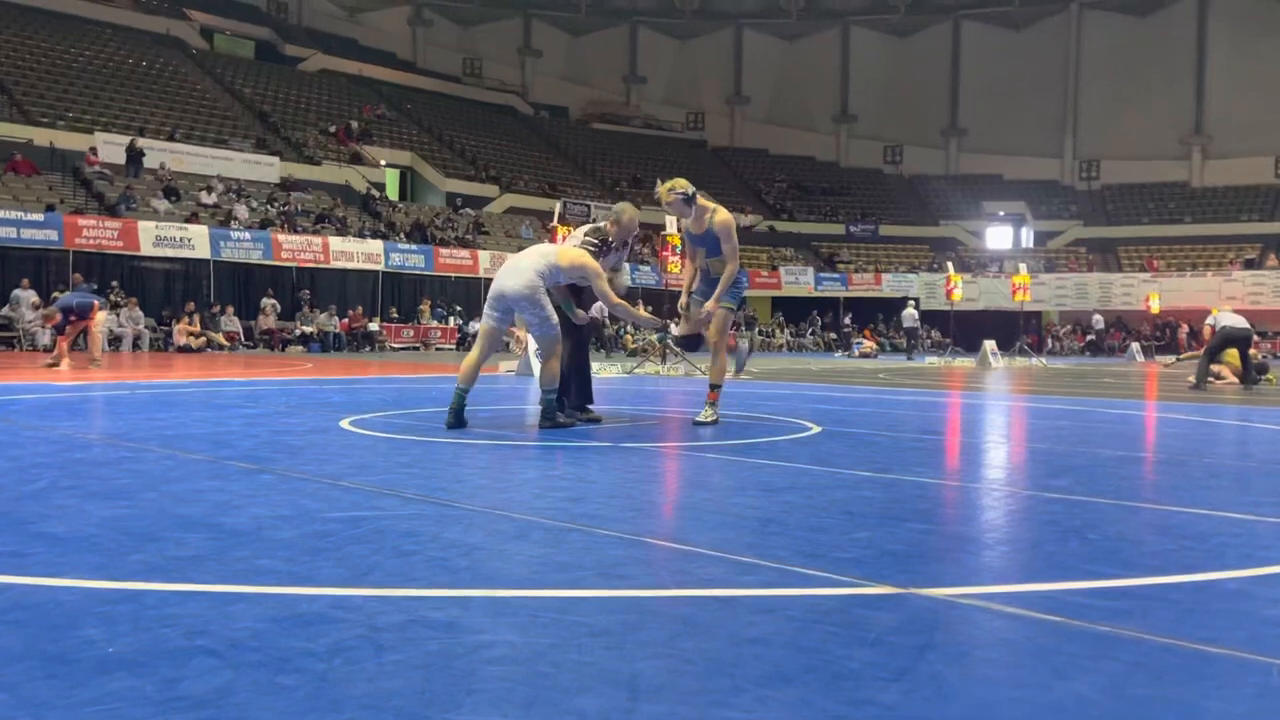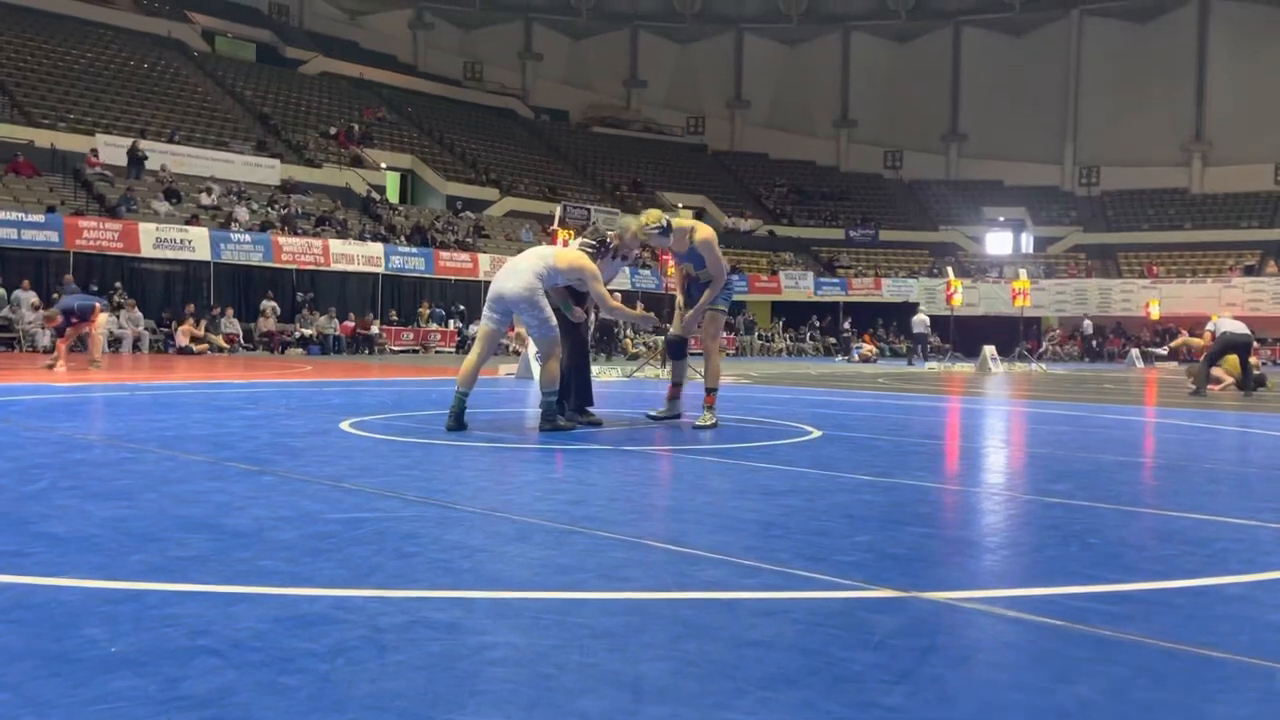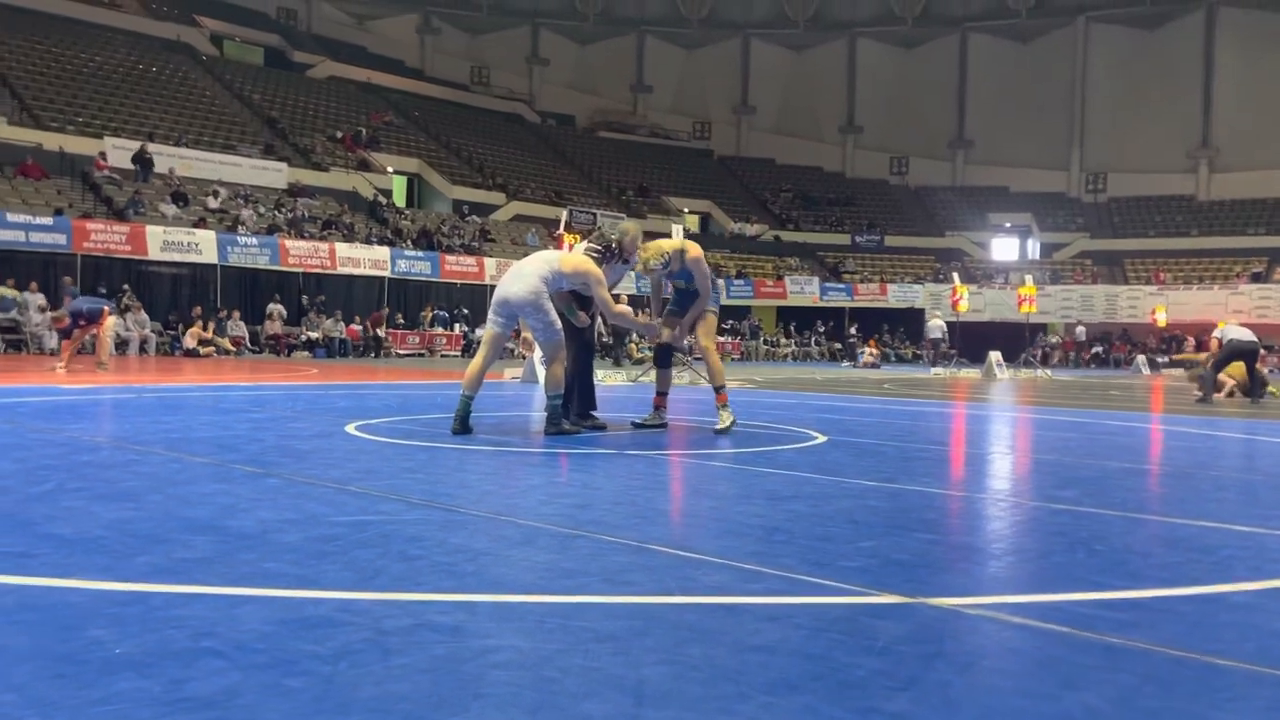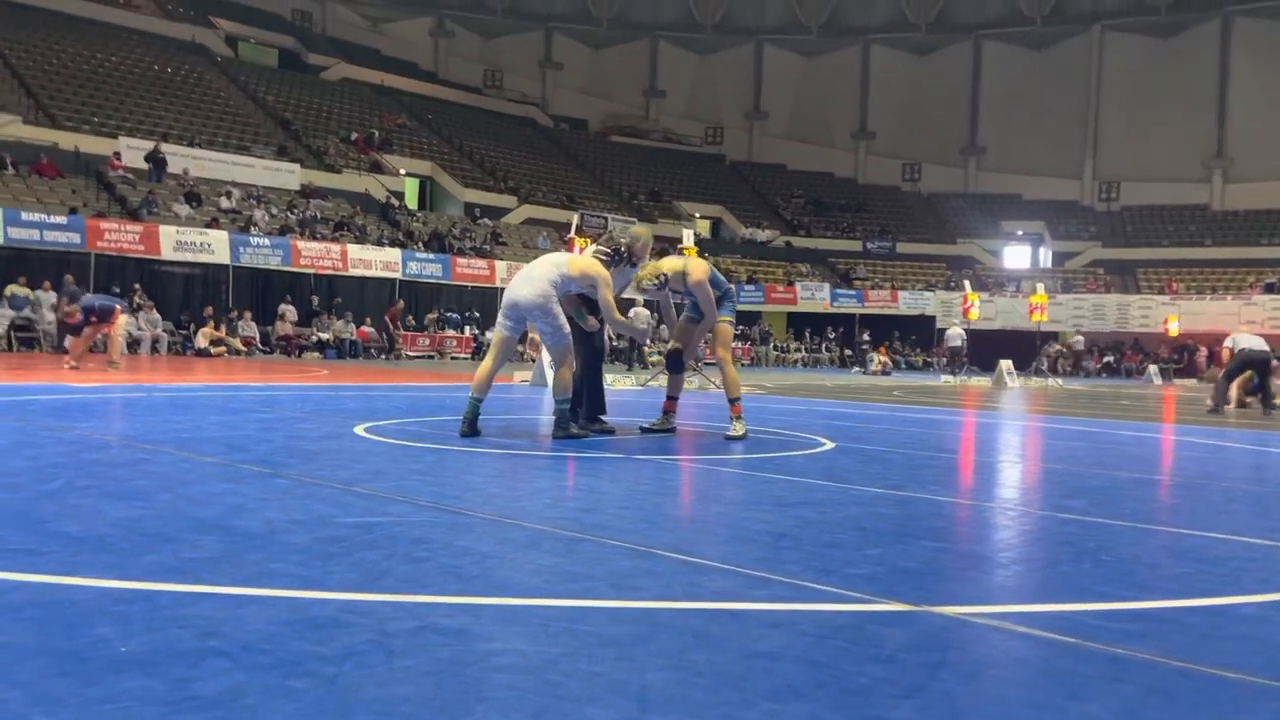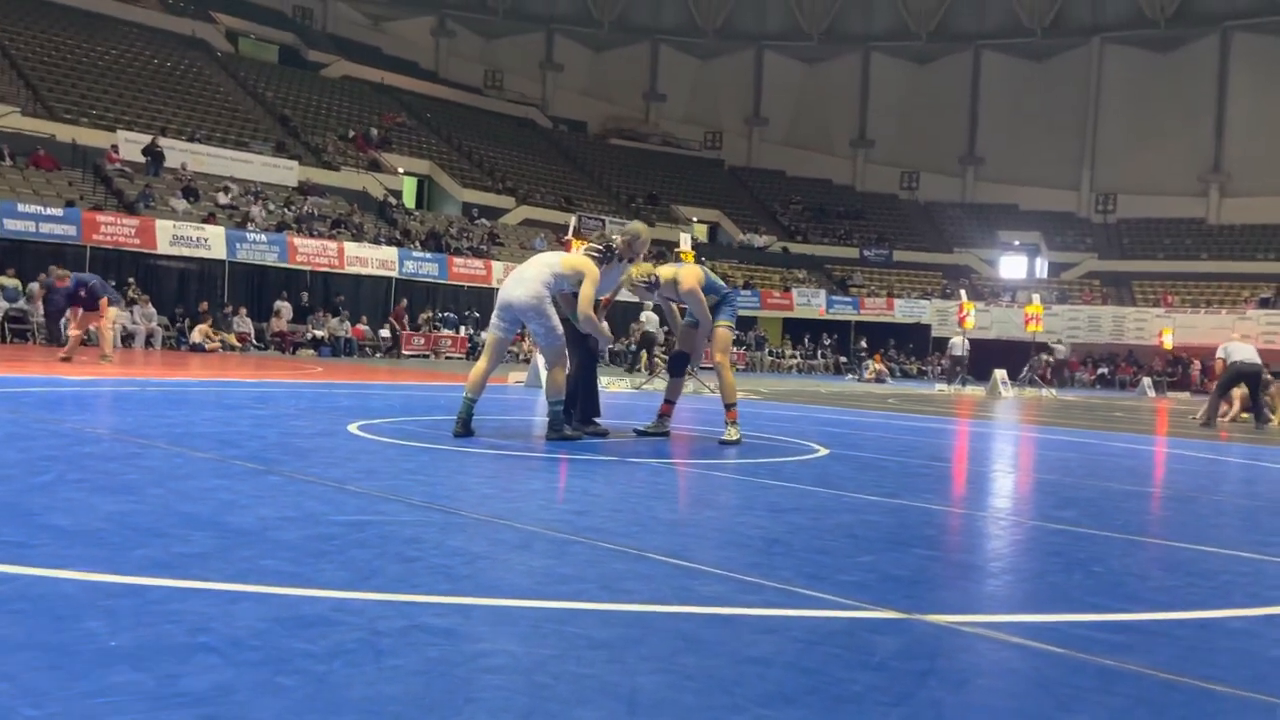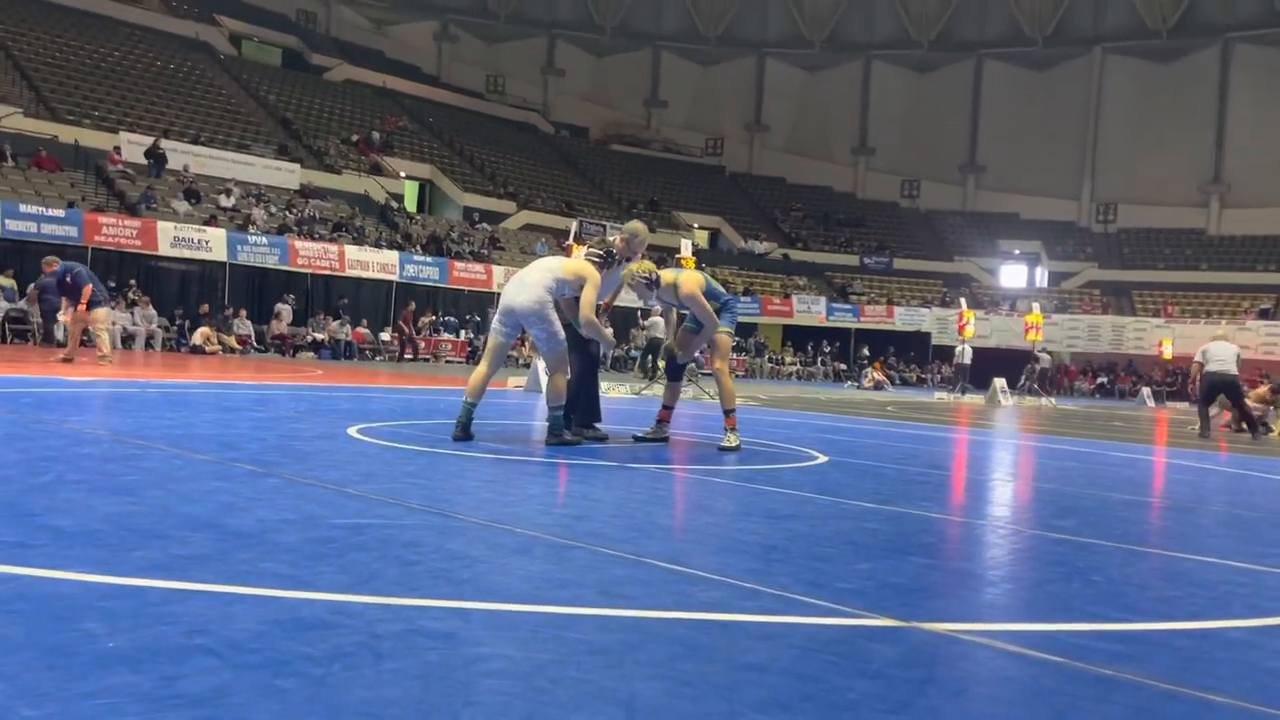
dt=0.4s
person 1, frame 1
left shoulder: (623, 242)
right shoulder: (584, 238)
left elbow: (613, 277)
left wrist: (615, 282)
right wrist: (573, 312)
left hip: (581, 289)
left knee: (579, 342)
right knee: (575, 342)
left ankle: (557, 400)
right ankle: (576, 405)
person 1, frame 2
left shoulder: (627, 254)
right shoulder: (588, 246)
left wrist: (588, 301)
right wrist: (569, 309)
left hip: (582, 294)
right hip: (560, 291)
left knee: (578, 346)
right knee: (576, 346)
left ankle: (558, 402)
right ankle: (576, 407)
person 1, frame 3
left shoulder: (631, 257)
right shoulder: (589, 251)
left wrist: (595, 305)
right wrist: (574, 313)
left hip: (587, 298)
right hip: (566, 296)
left knee: (584, 350)
right knee: (580, 350)
left ankle: (563, 406)
right ankle: (580, 411)
person 1, frame 4
left shoulder: (640, 260)
right shoulder: (598, 255)
left hip: (596, 302)
right hip: (574, 300)
left knee: (594, 355)
right knee: (589, 354)
left ankle: (572, 409)
right ankle: (589, 415)
person 1, frame 5
left shoulder: (634, 257)
right shoulder: (596, 252)
left wrist: (603, 308)
right wrist: (579, 321)
left hip: (590, 302)
left knee: (588, 356)
right knee: (584, 356)
left ankle: (566, 411)
right ankle: (583, 417)
person 1, frame 6
left shoulder: (633, 258)
right shoulder: (594, 253)
left wrist: (604, 312)
right wrist: (580, 325)
right hip: (569, 305)
left knee: (589, 361)
right knee: (584, 361)
left ankle: (567, 416)
right ankle: (583, 422)
person 2, frame 1
left shoulder: (722, 219)
right shoulder: (686, 223)
left elbow: (732, 264)
left wrist: (715, 300)
right wrist: (685, 293)
left hip: (727, 284)
right hip: (705, 282)
left knee: (716, 342)
right knee: (685, 339)
left ankle: (712, 406)
person 2, frame 2
left shoulder: (702, 237)
right shoulder: (669, 237)
left elbow: (720, 277)
left wrist: (697, 312)
right wrist: (680, 294)
left hip: (717, 287)
right hip: (693, 286)
left knee: (709, 346)
right knee: (674, 343)
left ankle: (710, 410)
right ankle: (673, 404)
person 2, frame 3
left shoulder: (691, 255)
right shoulder: (650, 257)
left elbow: (705, 293)
right elbow: (656, 288)
left wrist: (683, 325)
right wrist: (655, 319)
left hip: (703, 295)
right hip: (680, 295)
left knee: (705, 346)
right knee: (662, 348)
left ankle: (724, 410)
right ankle: (659, 412)
person 2, frame 4
left shoulder: (695, 277)
right shoulder: (657, 273)
left elbow: (711, 315)
right elbow: (665, 306)
left wrist: (692, 345)
right wrist: (676, 336)
left hip: (721, 300)
right hip: (696, 301)
left knee: (722, 357)
right knee: (674, 354)
left ankle: (738, 420)
right ankle: (668, 417)
person 2, frame 5
left shoulder: (685, 285)
right shoulder: (656, 280)
left elbow: (706, 320)
right elbow: (669, 308)
left wrist: (698, 349)
right wrist: (681, 339)
left hip: (722, 303)
right hip: (700, 306)
left knee: (719, 361)
right knee: (676, 360)
left ankle: (733, 425)
right ankle: (663, 421)
person 2, frame 6
left shoulder: (685, 289)
right shoulder: (657, 287)
left elbow: (712, 324)
right elbow: (668, 308)
left wrist: (691, 350)
right wrist: (670, 338)
left hip: (722, 310)
right hip: (699, 311)
left knee: (718, 367)
right knee: (674, 364)
left ankle: (732, 431)
right ankle: (662, 426)
person 3, frame 1
left shoulder: (561, 252)
right shoulder: (589, 263)
right elbow: (614, 304)
right wrist: (640, 317)
left hip: (501, 280)
right hip: (525, 286)
left knee: (482, 348)
right knee: (552, 351)
left ankle: (455, 410)
right ankle: (549, 415)
person 3, frame 2
left shoulder: (558, 253)
right shoulder: (587, 265)
right elbow: (610, 307)
right wrist: (638, 317)
left hip: (499, 282)
right hip: (524, 289)
left knee: (480, 351)
right knee: (552, 353)
left ankle: (456, 414)
right ankle: (549, 417)
person 3, frame 3
left shoulder: (564, 258)
right shoulder: (592, 270)
right elbow: (613, 314)
right wrist: (642, 325)
left hip: (505, 286)
right hip: (529, 292)
left knee: (485, 355)
right knee: (556, 357)
left ankle: (461, 418)
right ankle: (554, 421)
person 3, frame 4
left shoulder: (572, 261)
right shoulder: (600, 273)
right elbow: (613, 320)
left wrist: (533, 331)
right wrist: (638, 332)
left hip: (514, 289)
right hip: (538, 296)
left knee: (494, 358)
right knee: (564, 361)
left ankle: (469, 420)
right ankle: (562, 424)
person 3, frame 5
left shoulder: (562, 258)
right shoulder: (592, 269)
right elbow: (584, 314)
right wrist: (604, 336)
left hip: (508, 291)
right hip: (531, 297)
left knee: (488, 359)
right knee: (558, 362)
left ankle: (462, 421)
right ankle: (556, 427)
person 3, frame 6
left shoulder: (565, 263)
right shoulder: (593, 275)
right elbow: (587, 319)
right wrist: (607, 340)
left hip: (510, 294)
right hip: (534, 301)
left knee: (488, 364)
right knee: (559, 367)
left ankle: (462, 424)
right ankle: (555, 431)
